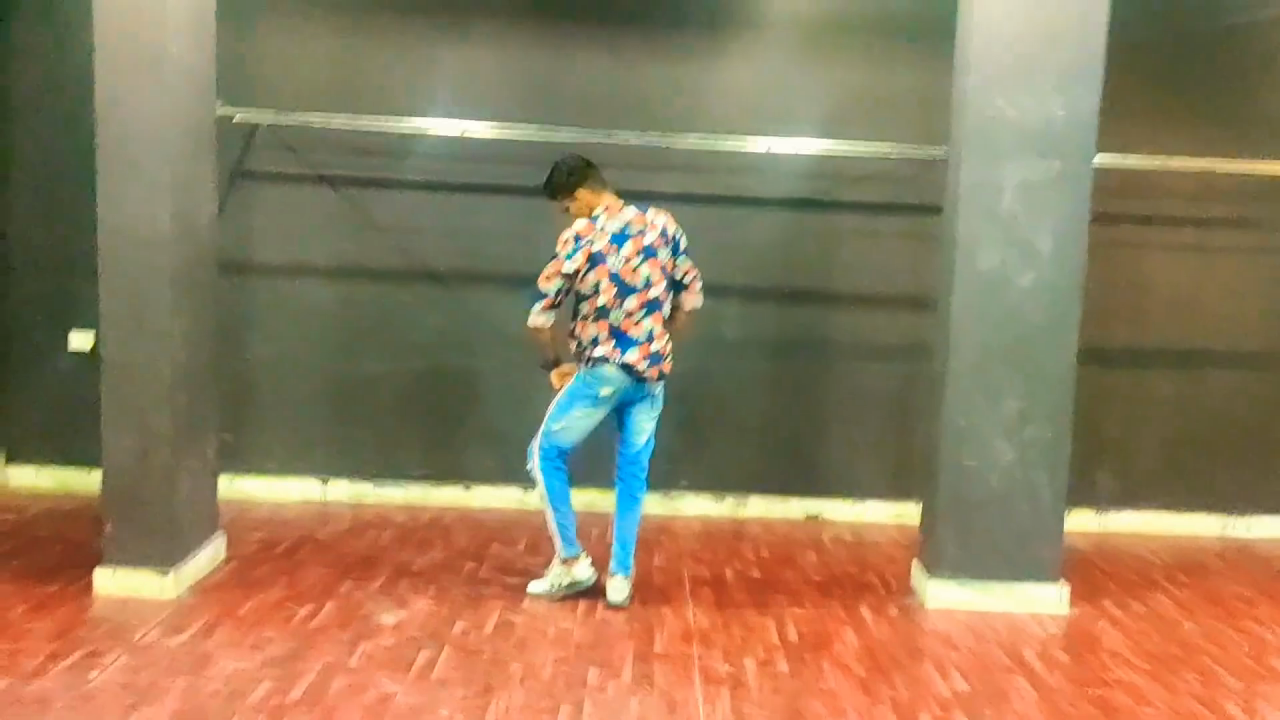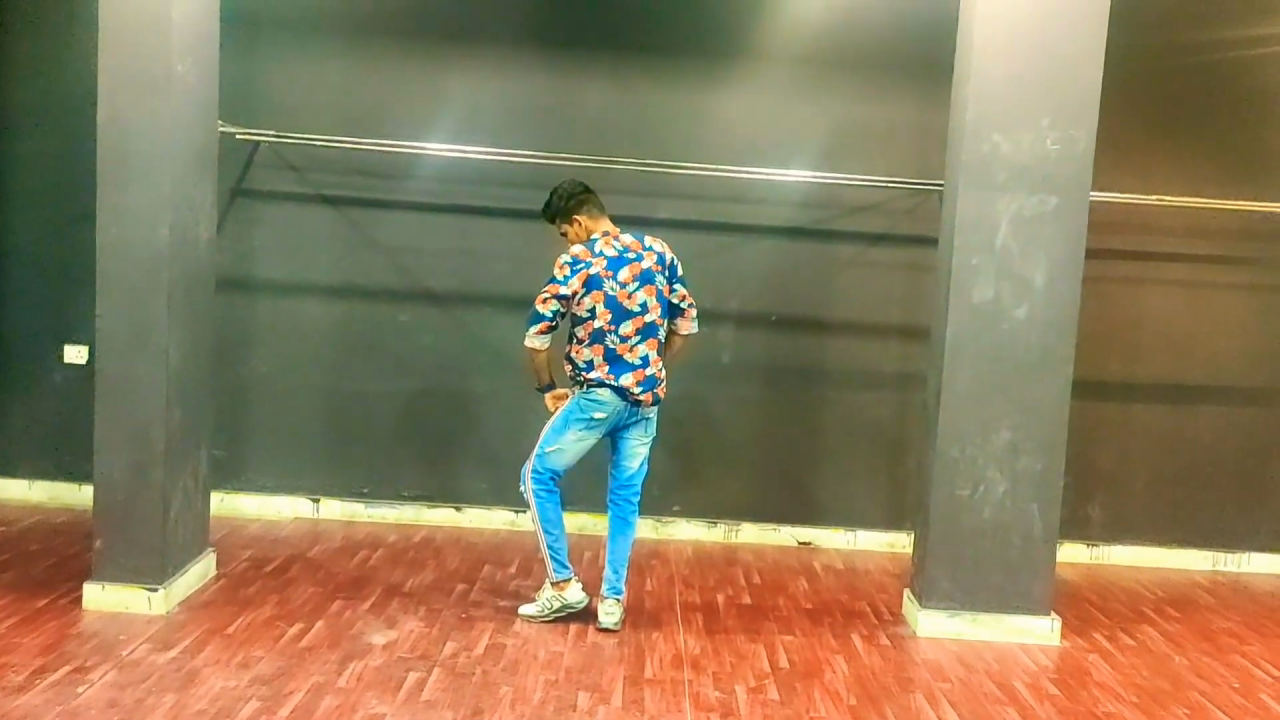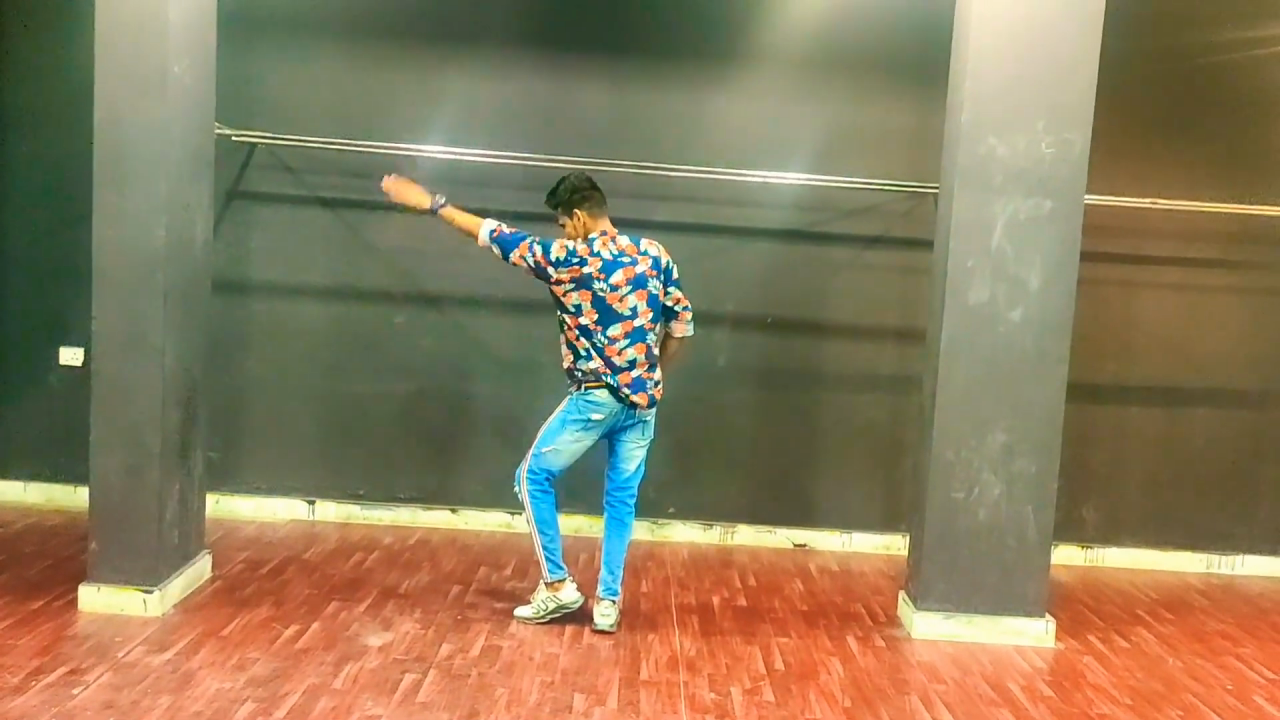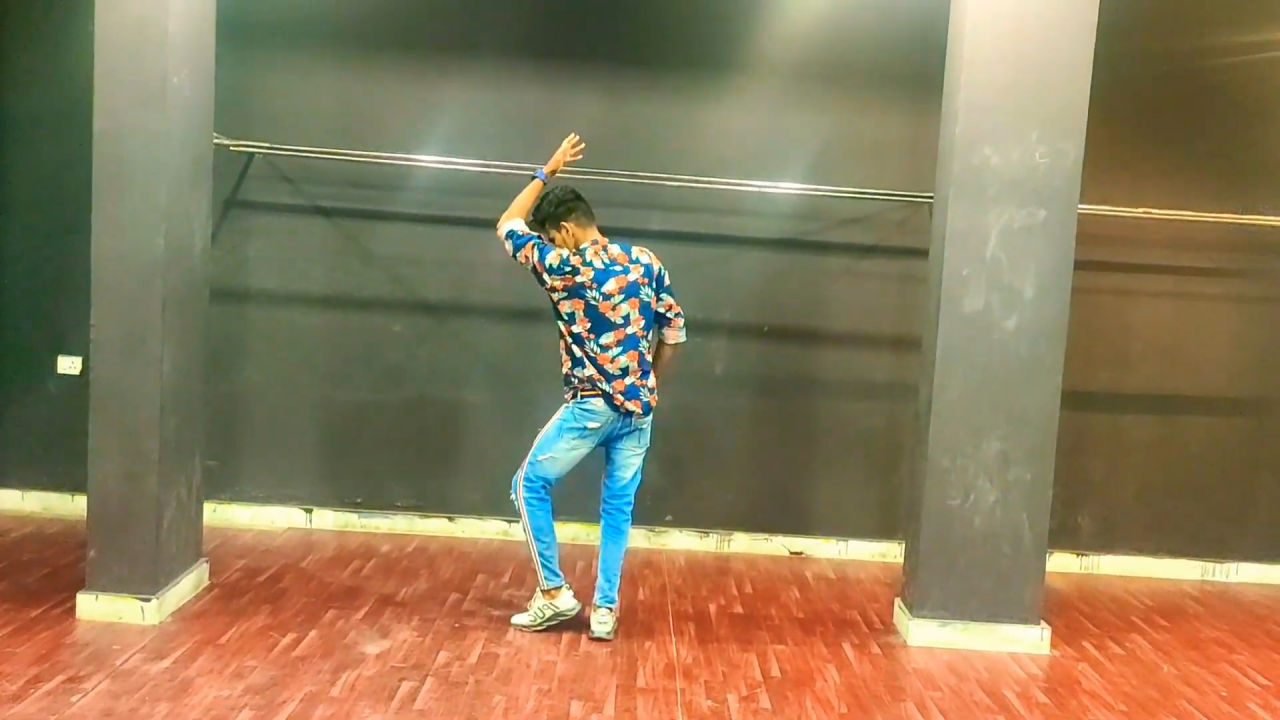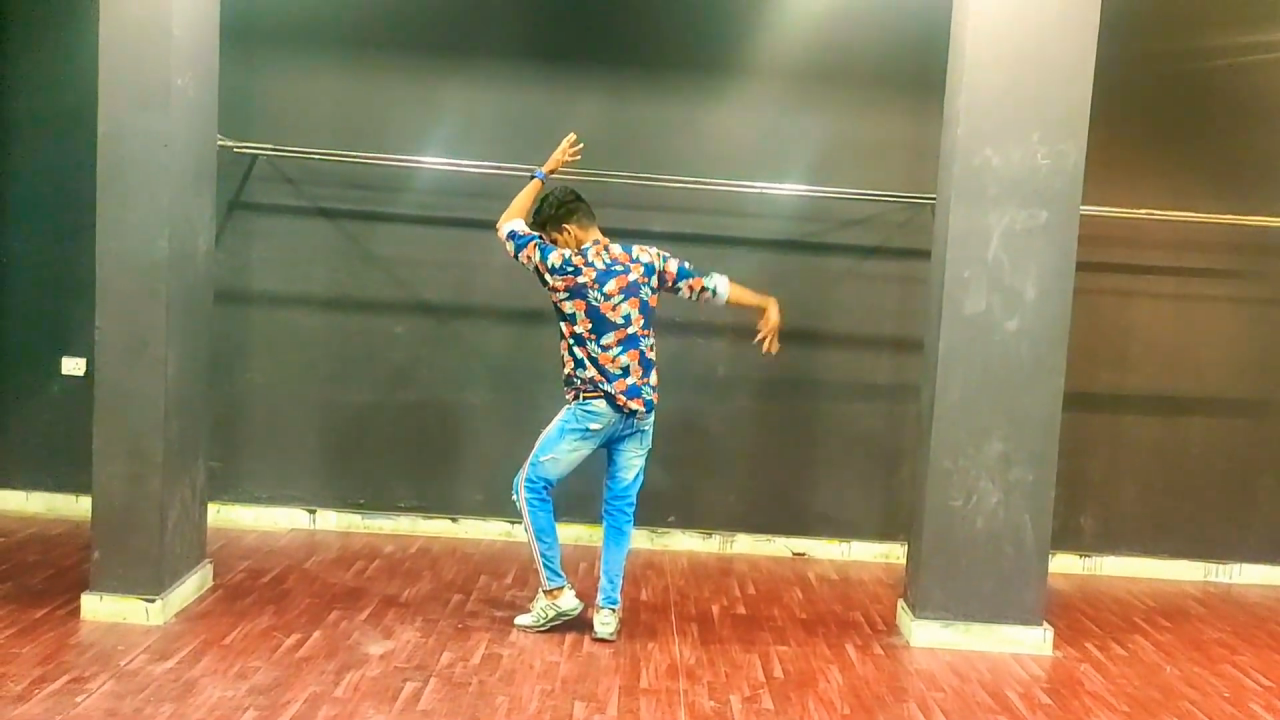
dt=1s
person 1, frame 1
left shoulder: (580, 236)
right shoulder: (662, 225)
left elbow: (541, 313)
right elbow: (691, 296)
left wrist: (554, 365)
left hip: (603, 371)
right hip: (652, 373)
left knee: (546, 454)
right knee: (633, 474)
left ankle: (573, 562)
right ankle: (621, 577)
person 1, frame 2
left shoulder: (576, 262)
right shoulder: (658, 252)
left elbow: (537, 334)
right elbow: (686, 323)
left wrist: (547, 388)
left hip: (597, 395)
right hip: (647, 398)
left knee: (539, 476)
right knee: (626, 497)
left ankle: (563, 585)
right ankle: (612, 600)
person 1, frame 3
left shoulder: (565, 258)
right shoulder: (654, 253)
left elbow: (498, 236)
right elbow: (682, 324)
left wrist: (432, 204)
left hip: (595, 398)
right hip: (643, 400)
left knee: (534, 477)
right knee: (622, 499)
left ankle: (558, 586)
right ankle: (609, 602)
person 1, frame 4
left shoulder: (562, 267)
right shoulder: (646, 262)
left elbow: (509, 226)
right elbow: (673, 331)
left wrist: (546, 172)
left hip: (591, 406)
right hip: (639, 407)
left knee: (530, 484)
right knee: (618, 507)
left ankle: (555, 593)
right ankle: (605, 610)
person 1, frame 5
left shoulder: (561, 266)
right shoulder: (648, 261)
left elbow: (509, 226)
right elbow: (709, 285)
left wrist: (544, 172)
right wrist: (767, 303)
left hip: (591, 408)
right hip: (641, 408)
left knee: (531, 486)
right knee: (620, 508)
left ankle: (556, 594)
right ankle: (608, 610)
